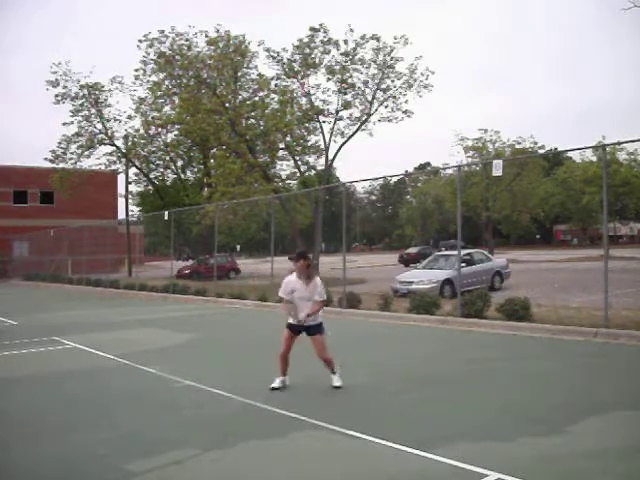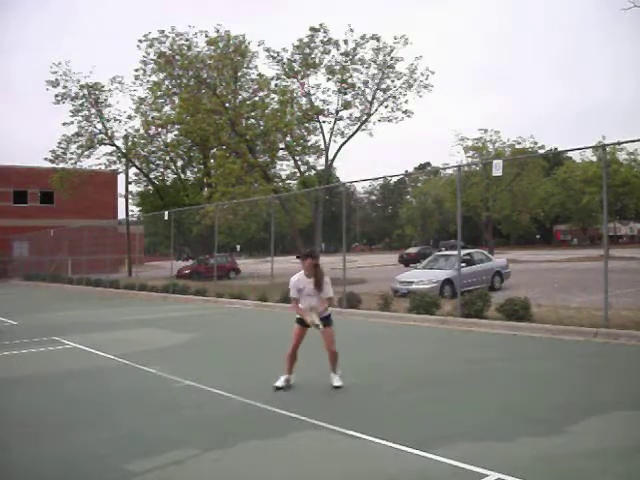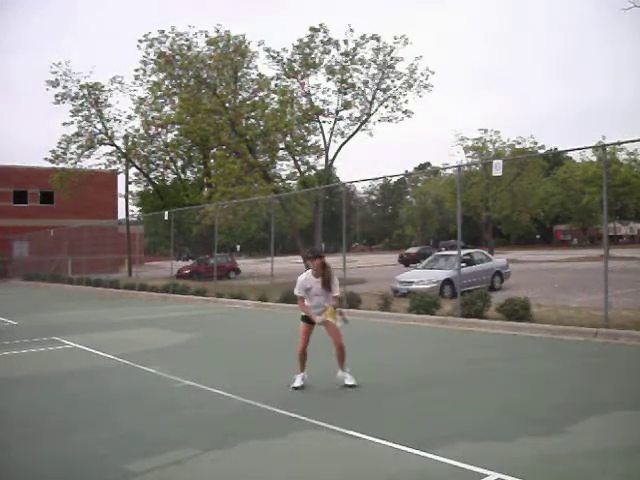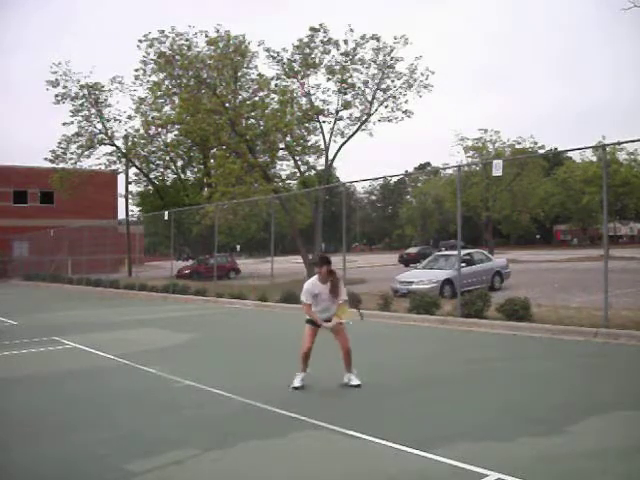
dt=0.1s
person 1, frame 1
left shoulder: (315, 281)
right shoulder: (288, 281)
left elbow: (319, 305)
right elbow: (285, 303)
left wrist: (306, 314)
right wrist: (292, 315)
left hip: (313, 322)
right hip: (294, 321)
left knee: (323, 356)
right knee: (283, 353)
left ankle: (334, 373)
right ankle: (282, 378)
person 1, frame 2
left shoulder: (323, 279)
right shoulder: (295, 279)
left elbow: (328, 302)
right elbow: (294, 304)
left wrist: (317, 312)
right wrist: (306, 316)
left hip: (322, 316)
right hip: (303, 316)
left knee: (332, 349)
right knee: (292, 349)
left ankle: (335, 374)
right ankle: (287, 377)
person 1, frame 3
left shoulder: (331, 277)
right shoulder: (303, 279)
left elbow: (335, 299)
right elbow: (300, 302)
right wrist: (314, 317)
right hip: (308, 314)
left knee: (339, 344)
right knee: (302, 347)
left ankle: (343, 372)
right ankle: (302, 374)
person 1, frame 4
left shoulder: (337, 283)
right shoulder: (309, 285)
left elbow: (342, 304)
right elbow: (307, 309)
left wrist: (335, 320)
right wrist: (321, 324)
left hip: (333, 317)
right hip: (314, 318)
left knee: (346, 347)
right knee: (306, 348)
left ankle: (349, 375)
right ankle: (302, 374)
